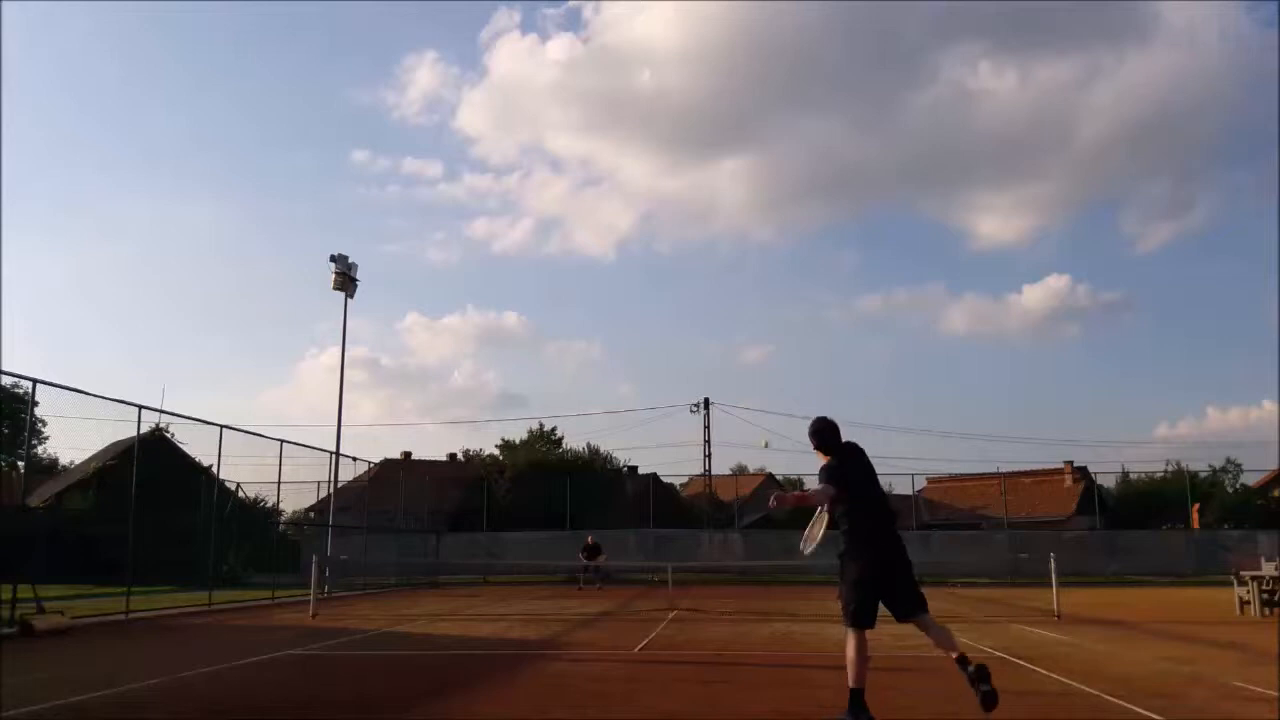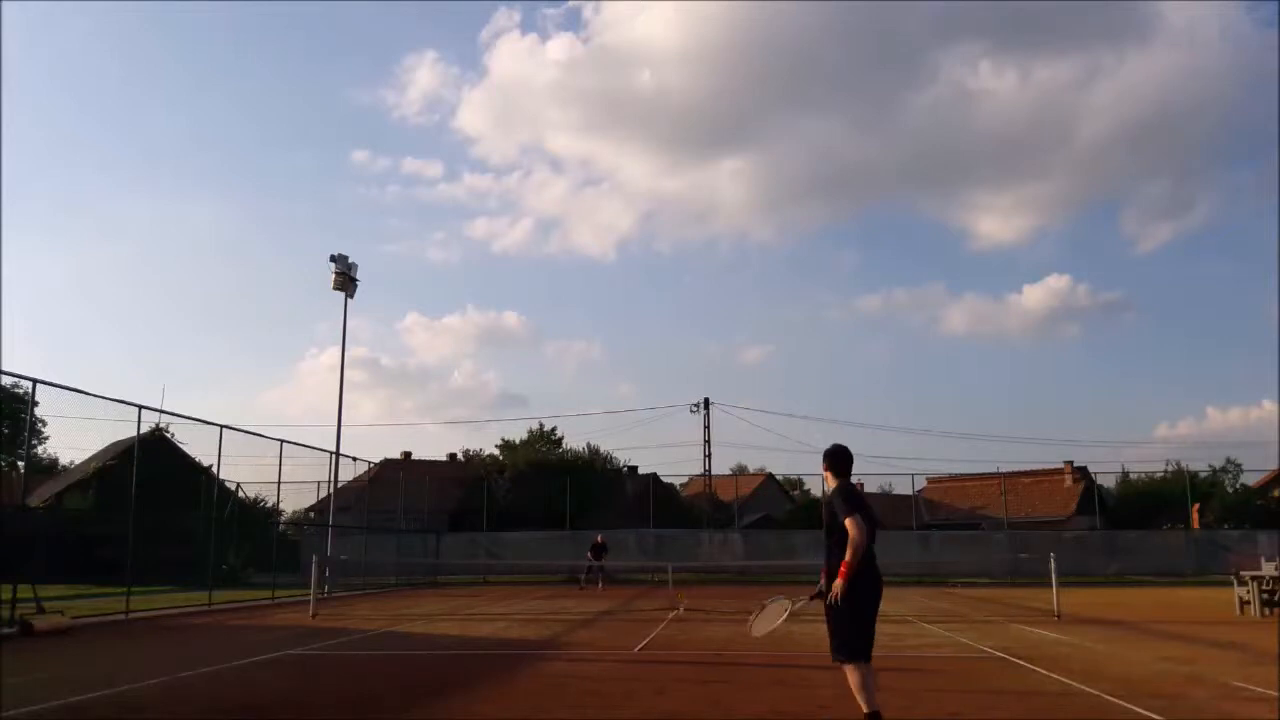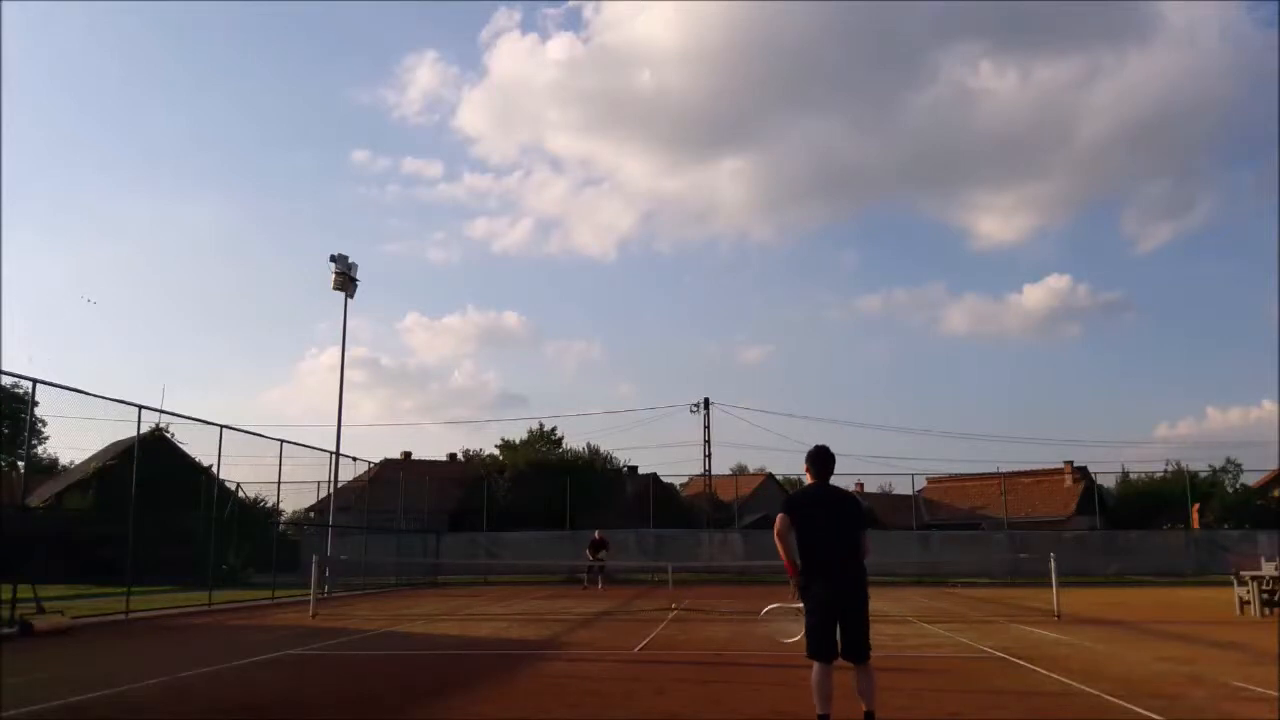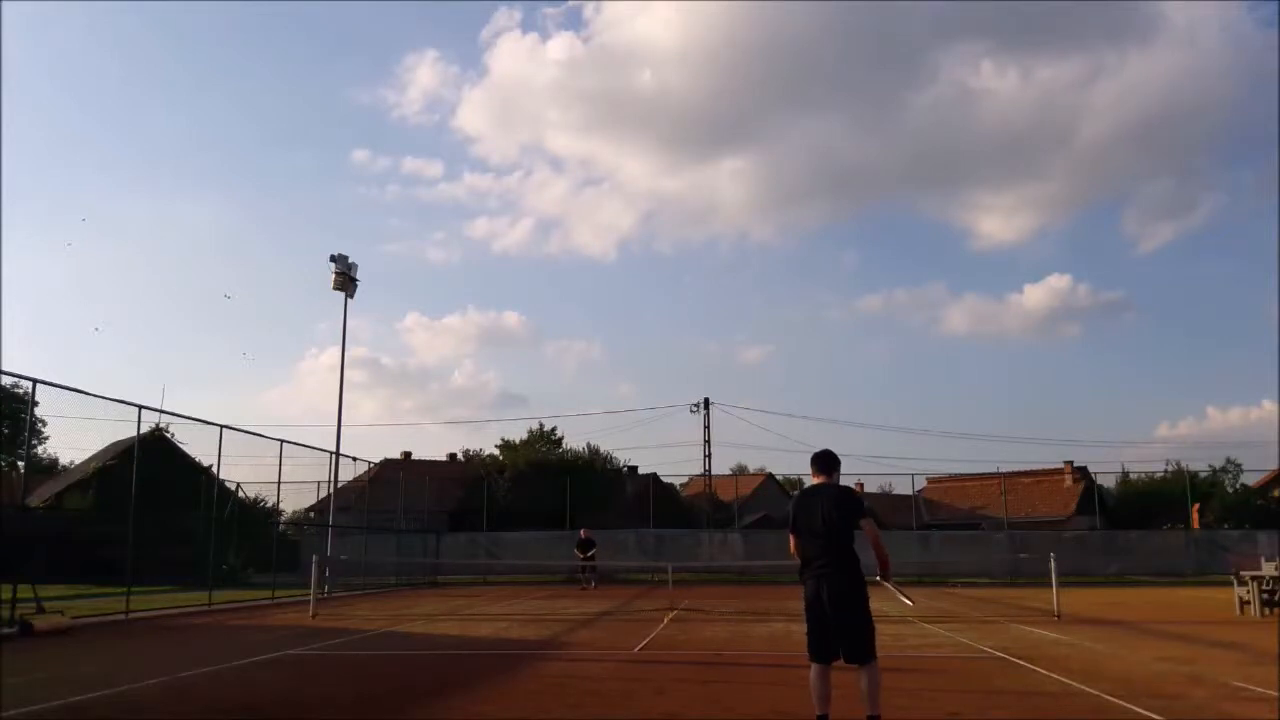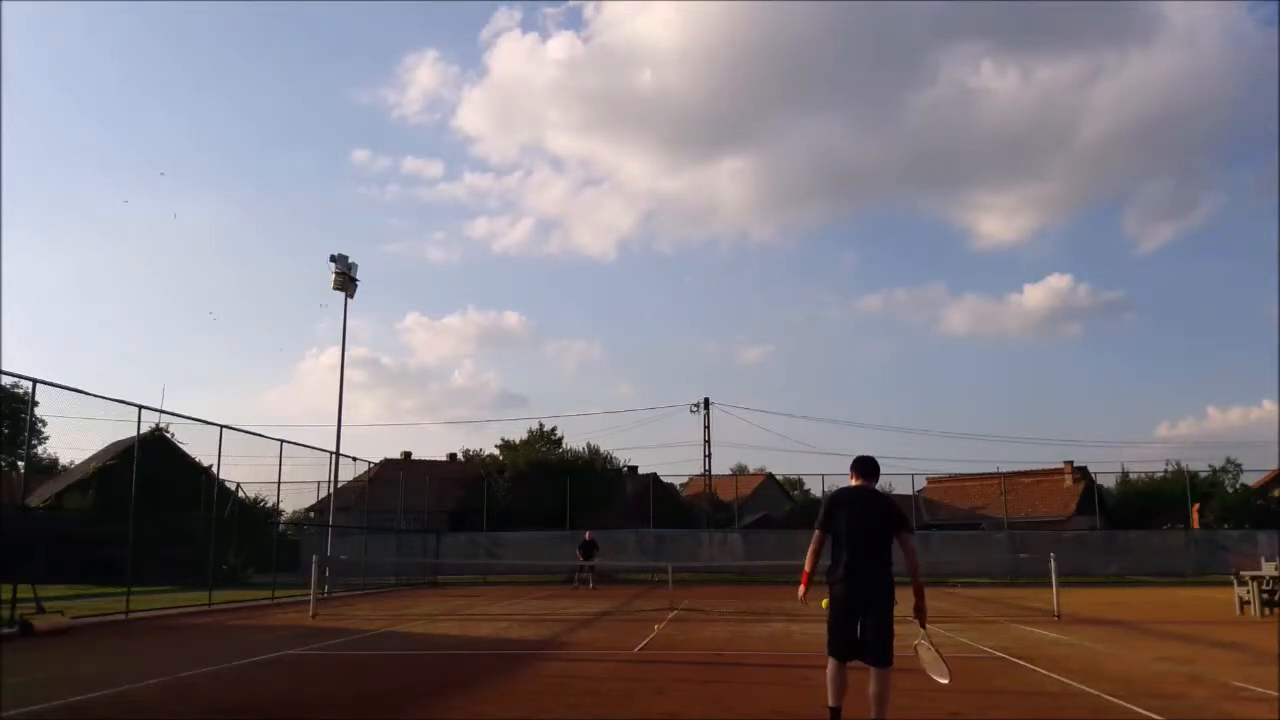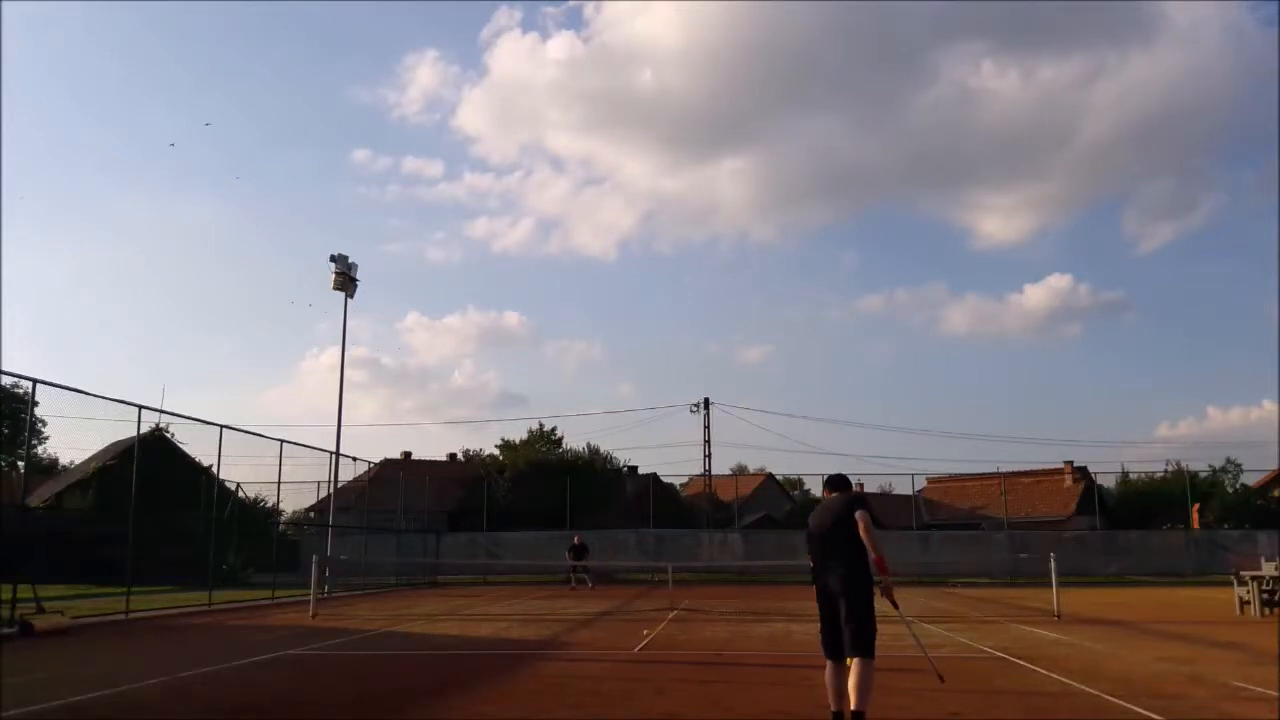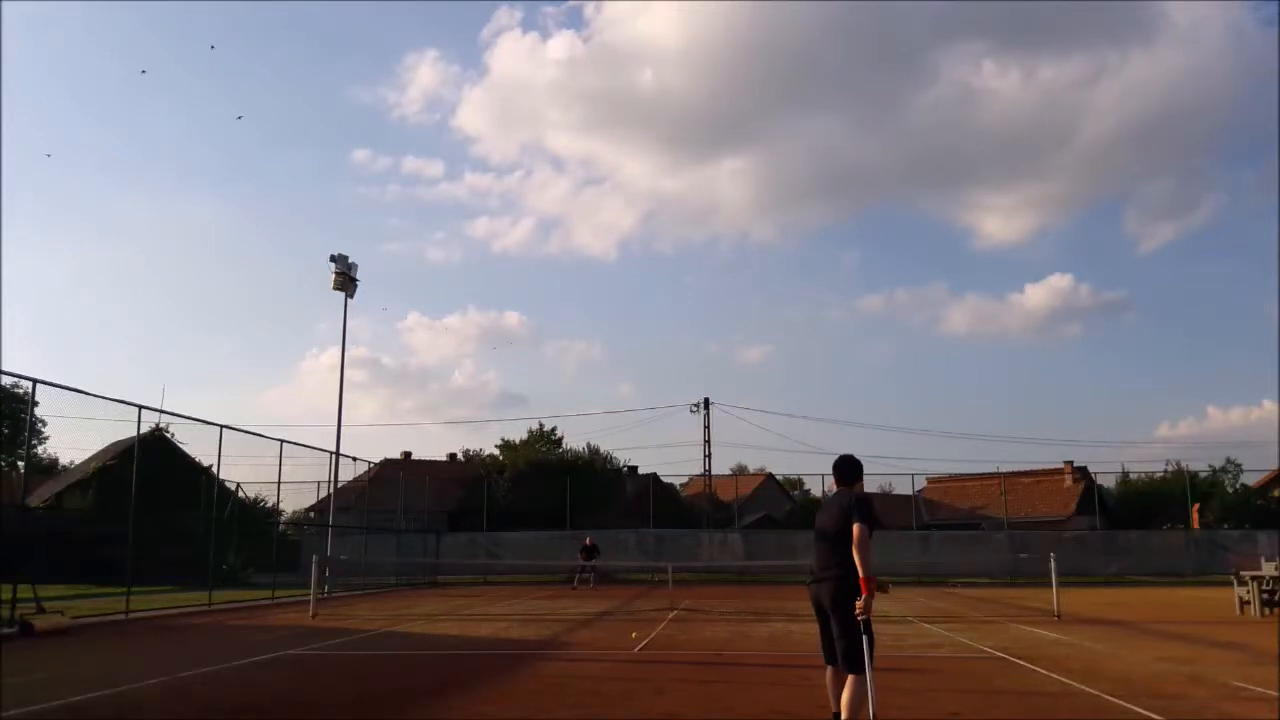
dt=0.7s
person 1, frame 1
left shoulder: (830, 469)
right shoulder: (851, 452)
left elbow: (826, 493)
left wrist: (794, 498)
left hip: (861, 556)
right hip: (887, 548)
left knee: (855, 631)
right knee: (919, 617)
right ankle: (972, 669)
person 1, frame 2
left shoulder: (839, 494)
right shoulder: (855, 495)
left elbow: (858, 536)
left wrist: (841, 576)
right wrist: (828, 573)
left hip: (850, 587)
right hip: (868, 583)
left knee: (847, 659)
right knee: (860, 657)
person 1, frame 3
left shoulder: (796, 500)
right shoulder: (850, 499)
left elbow: (780, 531)
right elbow: (864, 547)
left wrist: (794, 572)
left hip: (819, 585)
right hip: (854, 583)
left knee: (822, 661)
right knee: (861, 658)
person 1, frame 4
left shoulder: (799, 500)
right shoulder: (845, 495)
right elbow: (873, 535)
right wrist: (884, 566)
left hip: (813, 583)
right hip: (846, 581)
left knee: (820, 661)
right knee: (865, 659)
person 1, frame 5
left shoulder: (834, 499)
right shoulder: (889, 505)
left elbow: (816, 546)
right elbow: (910, 553)
left wrist: (805, 581)
right wrist: (919, 596)
left hip: (842, 584)
right hip: (878, 586)
left knee: (837, 657)
right knee: (880, 663)
person 1, frame 6
left shoulder: (815, 515)
right shoulder: (856, 499)
right elbow: (864, 526)
left wrist: (821, 604)
right wrist: (882, 569)
left hip: (823, 584)
right hip: (852, 578)
left knee: (834, 658)
right knee: (861, 655)
person 1, frame 7
left shoulder: (826, 506)
right shoulder: (859, 501)
right elbow: (859, 541)
right wrist: (867, 589)
left hip: (819, 588)
right hip: (844, 589)
left knee: (835, 662)
right knee: (858, 669)
